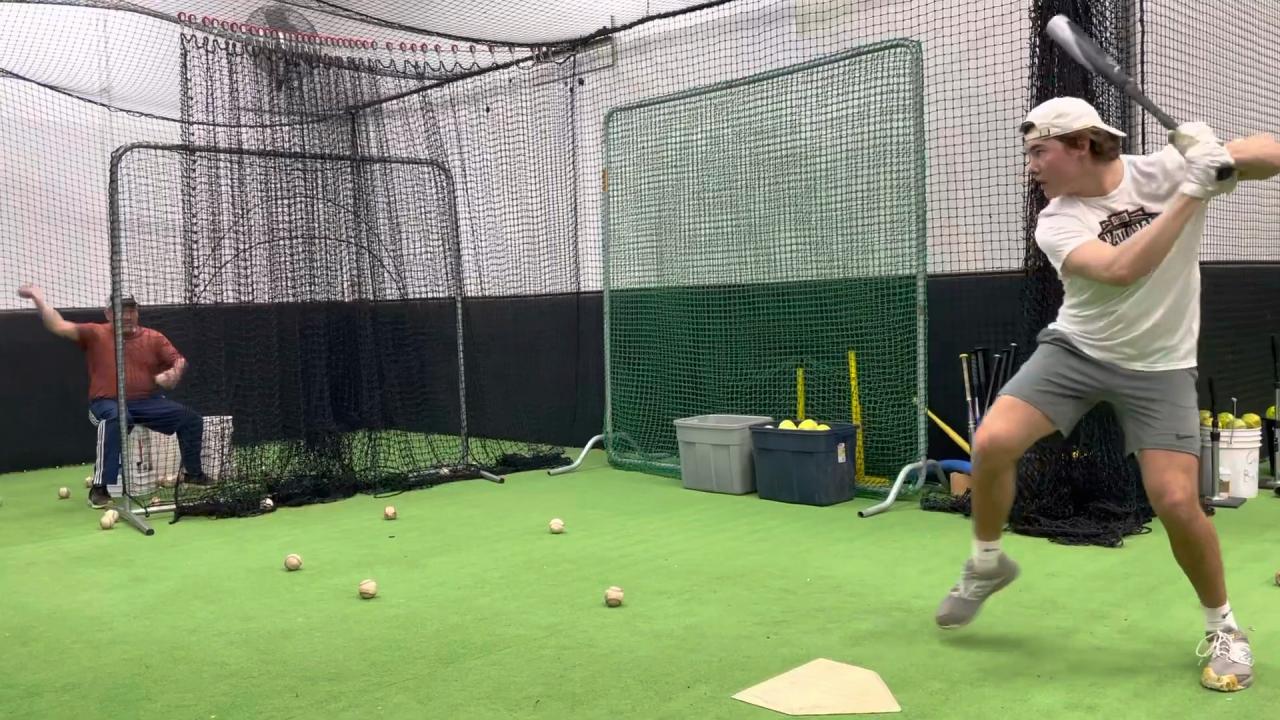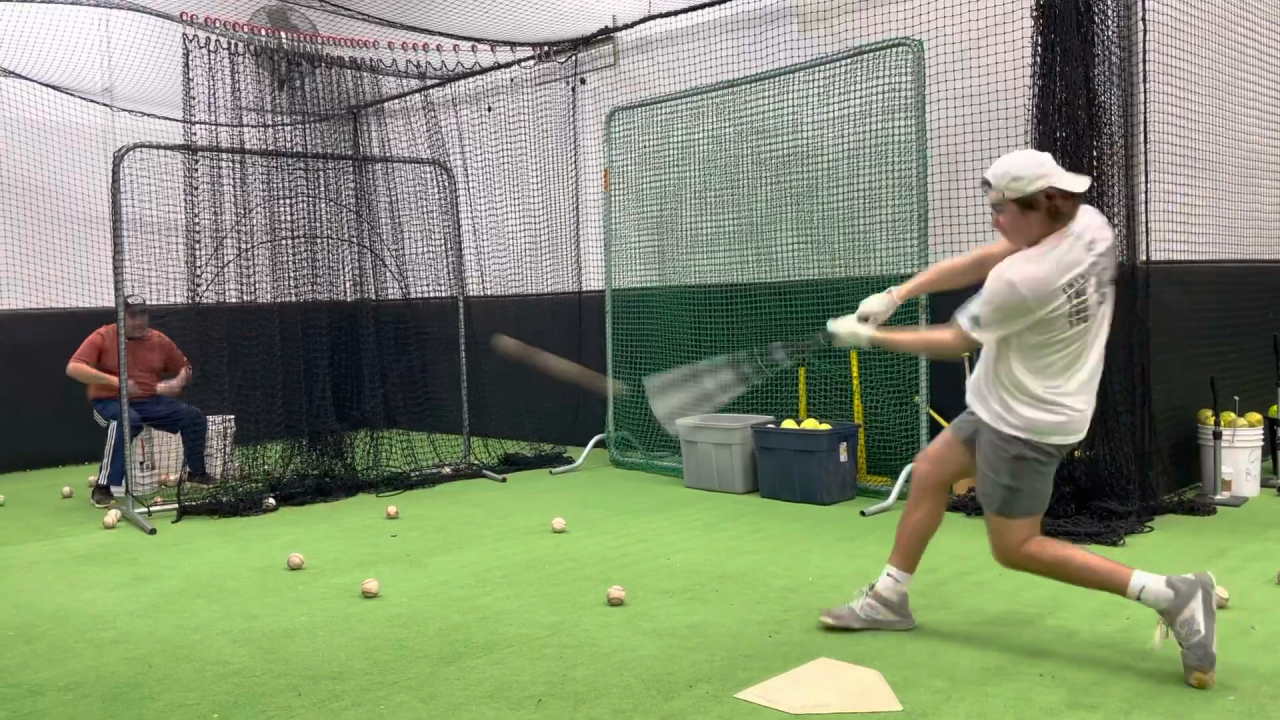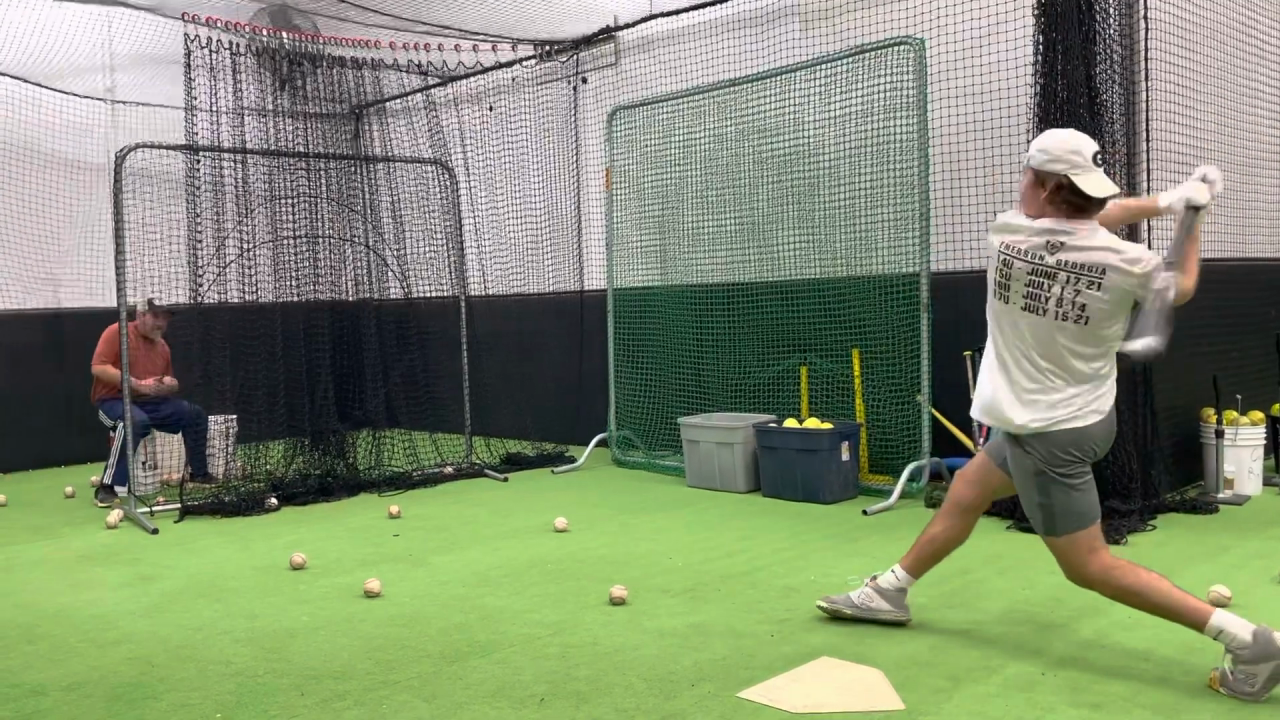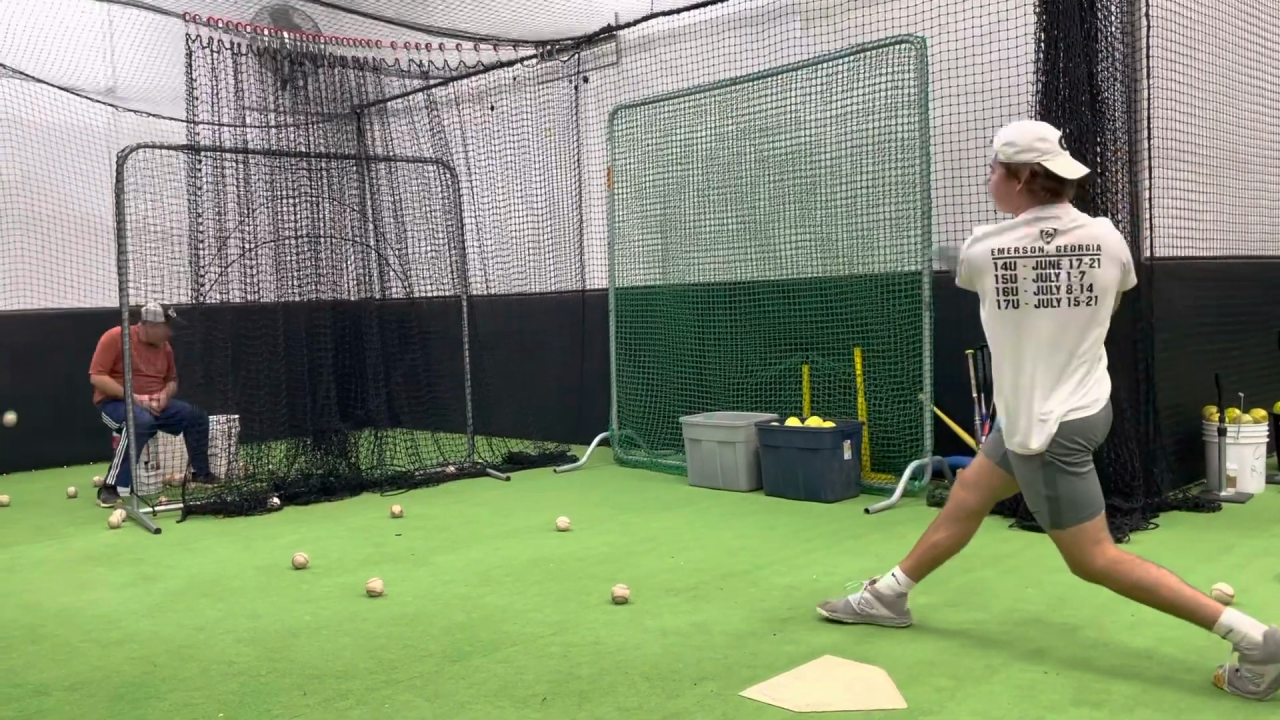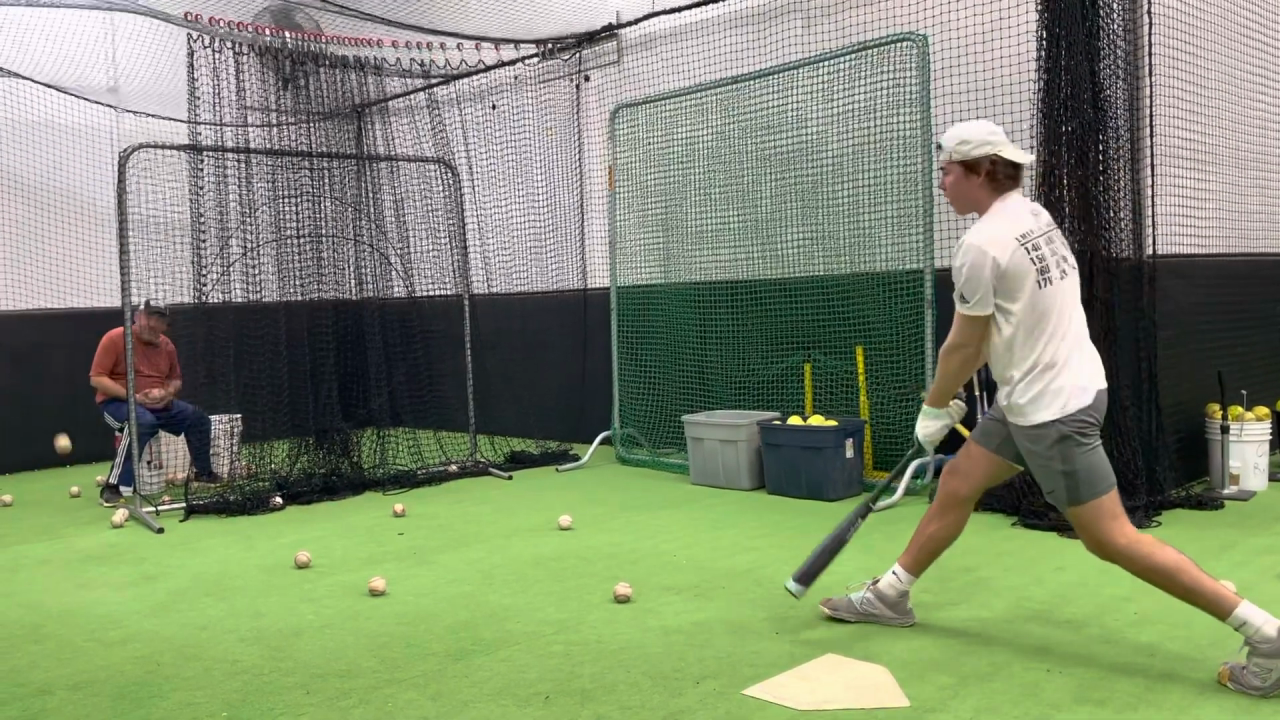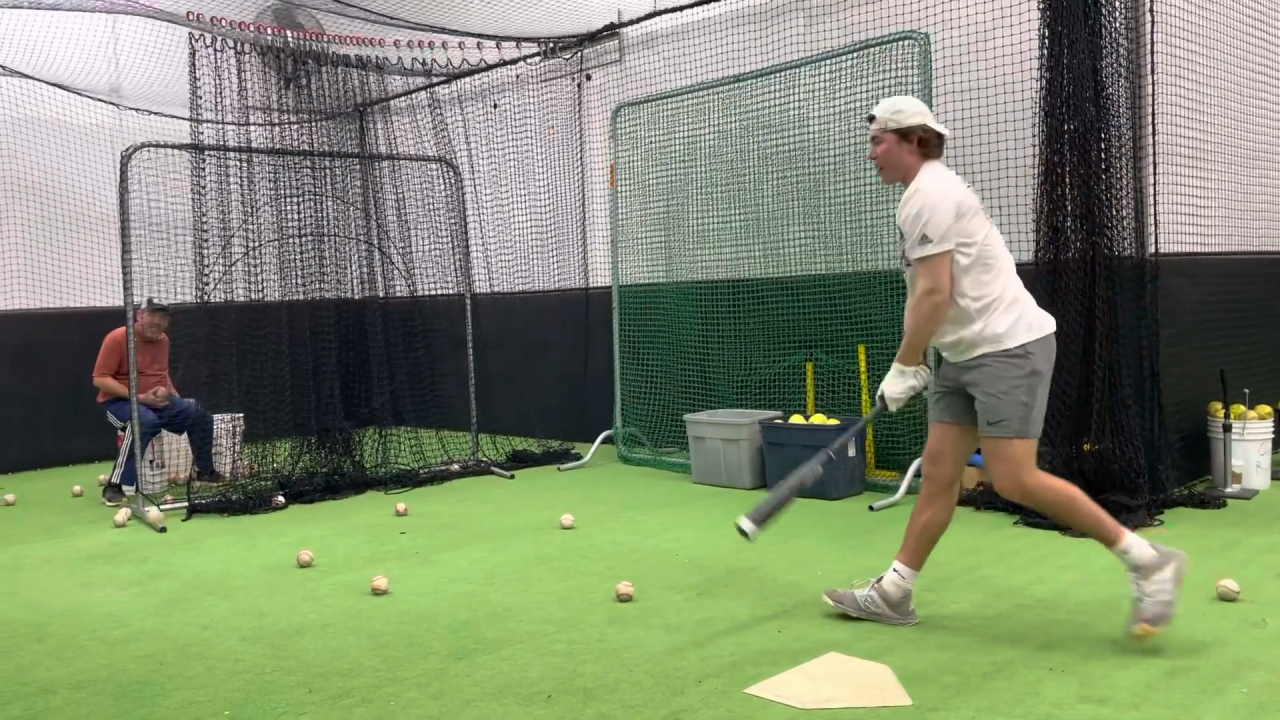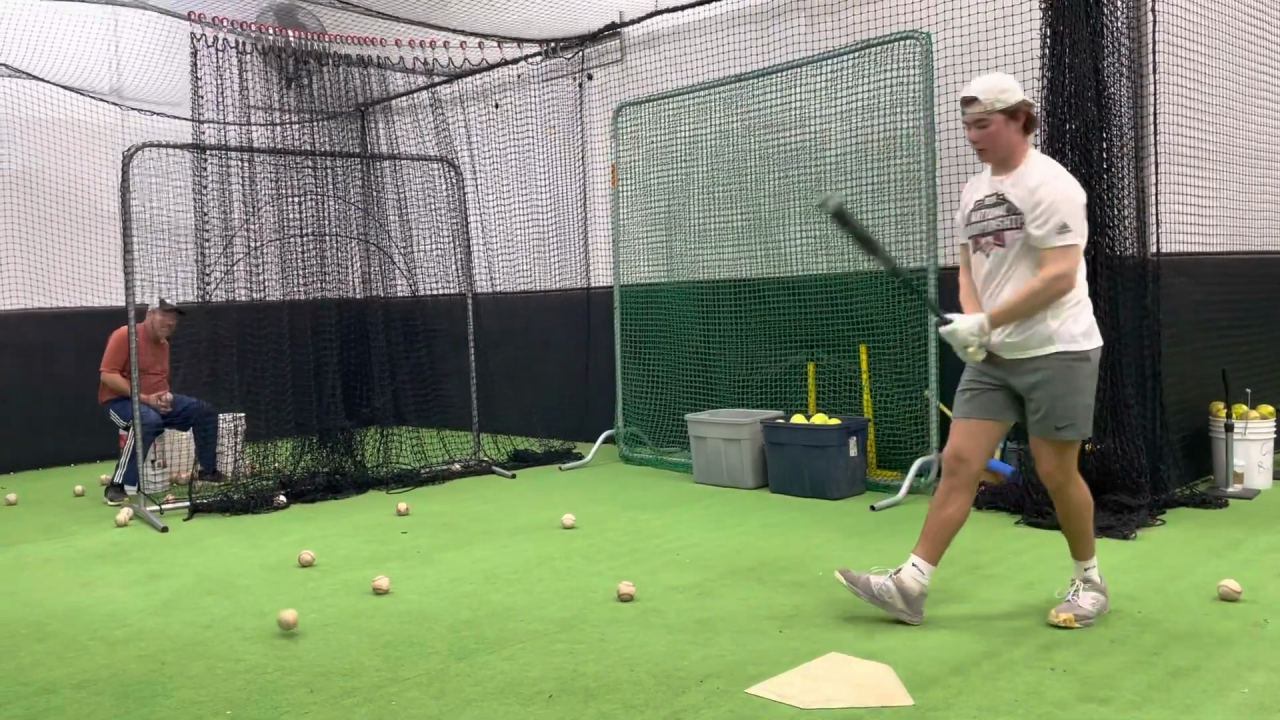
dt=0.5s
person 1, frame 1
left shoulder: (1166, 169)
right shoulder: (1055, 222)
right elbow: (1120, 268)
left wrist: (1216, 156)
right wrist: (1189, 192)
left hip: (1159, 364)
right hip: (1075, 349)
left knee: (1176, 502)
right knee: (991, 445)
left ankle: (1223, 628)
right ankle: (986, 563)
person 1, frame 2
left shoulder: (1022, 281)
right shoulder: (1091, 222)
left elbow: (955, 343)
right elbow: (994, 253)
left wrist: (874, 336)
right wrist: (894, 295)
left hip: (1025, 421)
right hip: (1014, 403)
left knee: (1014, 548)
right knee: (927, 474)
left ankle: (1172, 596)
right ankle: (888, 597)
person 1, frame 3
left shoulder: (1006, 233)
right shoulder: (1128, 263)
left elbow: (1090, 219)
right elbow: (1182, 288)
left wrist: (1166, 200)
right wrist: (1184, 207)
left hip: (1047, 431)
right hip: (1072, 418)
left knee: (1087, 566)
right knee: (963, 495)
right ankle: (887, 590)
person 1, frame 4
left shoulder: (983, 247)
right shoulder: (1105, 237)
left hip: (1045, 424)
right hip: (1075, 405)
left knee: (1093, 560)
right knee: (965, 498)
right ankle: (887, 595)
person 1, frame 5
left shoulder: (981, 244)
right shoulder: (1033, 216)
left elbow: (963, 345)
left wrist: (933, 408)
right wrist: (956, 392)
left hip: (1055, 407)
right hip: (1027, 396)
left knee: (1113, 540)
right knee: (954, 486)
right ankle: (890, 594)
person 1, frame 6
left shoulder: (927, 196)
right shoulder: (930, 191)
left elbow: (933, 294)
right elbow: (932, 294)
left wrist: (904, 369)
right wrist: (916, 365)
left hip: (1010, 348)
right hip: (965, 355)
left knee: (1015, 481)
right knee: (938, 473)
left ankle: (1144, 558)
right ankle: (893, 591)
person 1, frame 7
left shoulder: (1049, 183)
right shoulder: (975, 189)
left elbow: (1060, 277)
left wrist: (984, 324)
right wrist: (971, 322)
left hip: (1058, 351)
right hip: (995, 354)
left knee: (1057, 473)
right knee: (958, 463)
left ankle: (1090, 581)
right ankle: (908, 584)
person 2, frame 1
left shoulder: (152, 338)
right shoulder: (95, 333)
left elbow: (178, 359)
right elbow: (61, 328)
left wrist: (175, 372)
right wrist: (39, 299)
left hip: (146, 402)
right hip: (107, 403)
left knee: (190, 419)
right knee: (115, 418)
left ankle: (193, 473)
right ankle: (100, 486)
person 2, frame 2
left shoulder: (161, 340)
right shoulder: (103, 337)
left elbow: (185, 368)
right elbow: (73, 368)
left wrist: (178, 383)
right wrist: (115, 381)
left hip: (151, 402)
right hip: (111, 402)
left knee: (194, 417)
right knee: (127, 421)
left ankle: (196, 473)
right ankle: (104, 487)
person 2, frame 3
left shoulder: (162, 346)
right shoulder: (117, 332)
left elbow: (169, 384)
right elbow: (98, 368)
left wrist: (171, 385)
right wrist: (138, 384)
left hip: (152, 402)
right hip: (113, 400)
left knee: (195, 415)
right knee: (136, 422)
left ankle: (199, 473)
right ankle: (108, 487)
person 2, frame 4
left shoulder: (164, 347)
right shoulder: (115, 337)
left elbow: (172, 380)
right elbow: (97, 377)
left wrist: (164, 395)
right wrist: (134, 397)
left hip: (154, 403)
right hip: (115, 401)
left knee: (197, 417)
right knee: (142, 422)
left ankle: (201, 473)
right ankle: (111, 487)
person 2, frame 5
left shoulder: (166, 345)
right shoulder: (115, 338)
left elbow: (176, 378)
right elbow: (97, 379)
left wrist: (170, 390)
right wrist: (134, 397)
left hip: (157, 403)
right hip: (118, 401)
left knee: (198, 418)
right knee: (143, 422)
left ankle: (203, 473)
right ankle: (114, 487)
person 2, frame 6
left shoulder: (163, 341)
right shoulder: (118, 338)
right elbow: (100, 379)
left wrist: (177, 399)
right wrist: (140, 397)
left hip: (157, 401)
right hip: (120, 401)
left knee: (200, 415)
right knee: (145, 421)
left ankle: (205, 471)
right ankle: (116, 486)
person 2, frame 7
left shoulder: (164, 344)
right shoulder: (125, 335)
right elbow: (108, 375)
left wrist: (166, 398)
right wrist: (144, 398)
left hip: (158, 401)
right hip: (122, 400)
left knee: (204, 411)
right knee: (150, 421)
left ankle: (208, 471)
right ankle: (119, 486)
